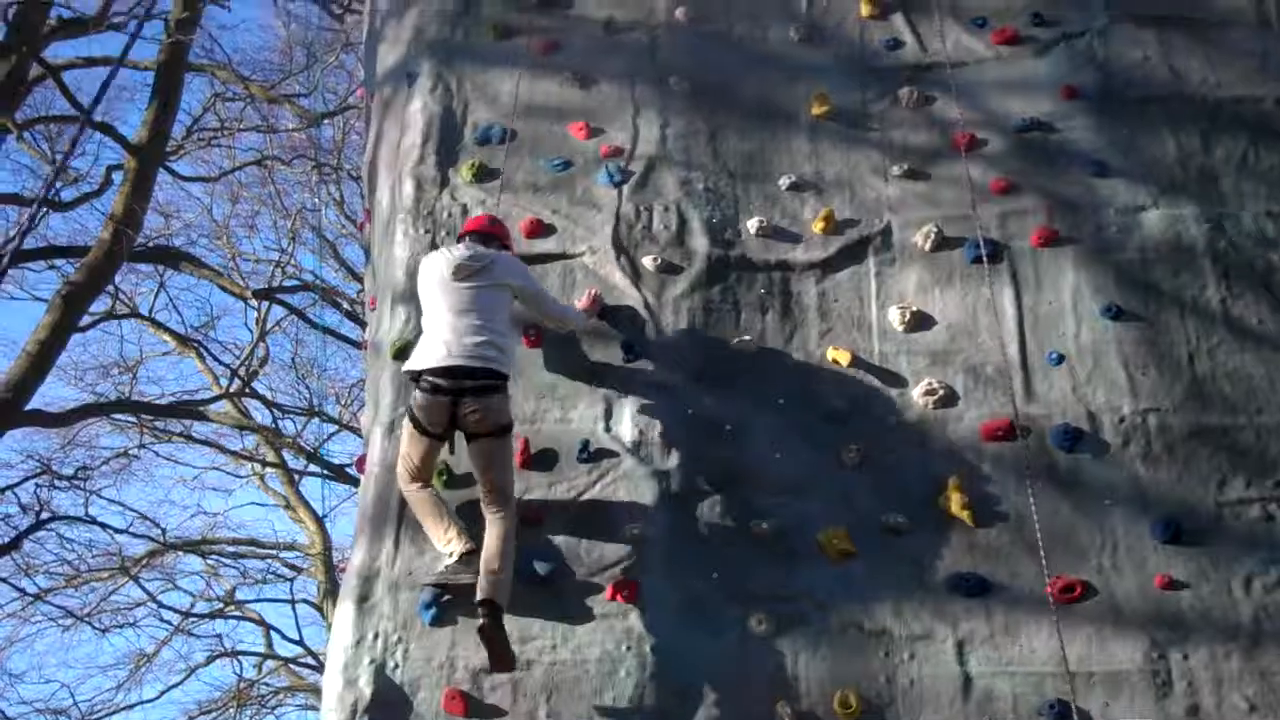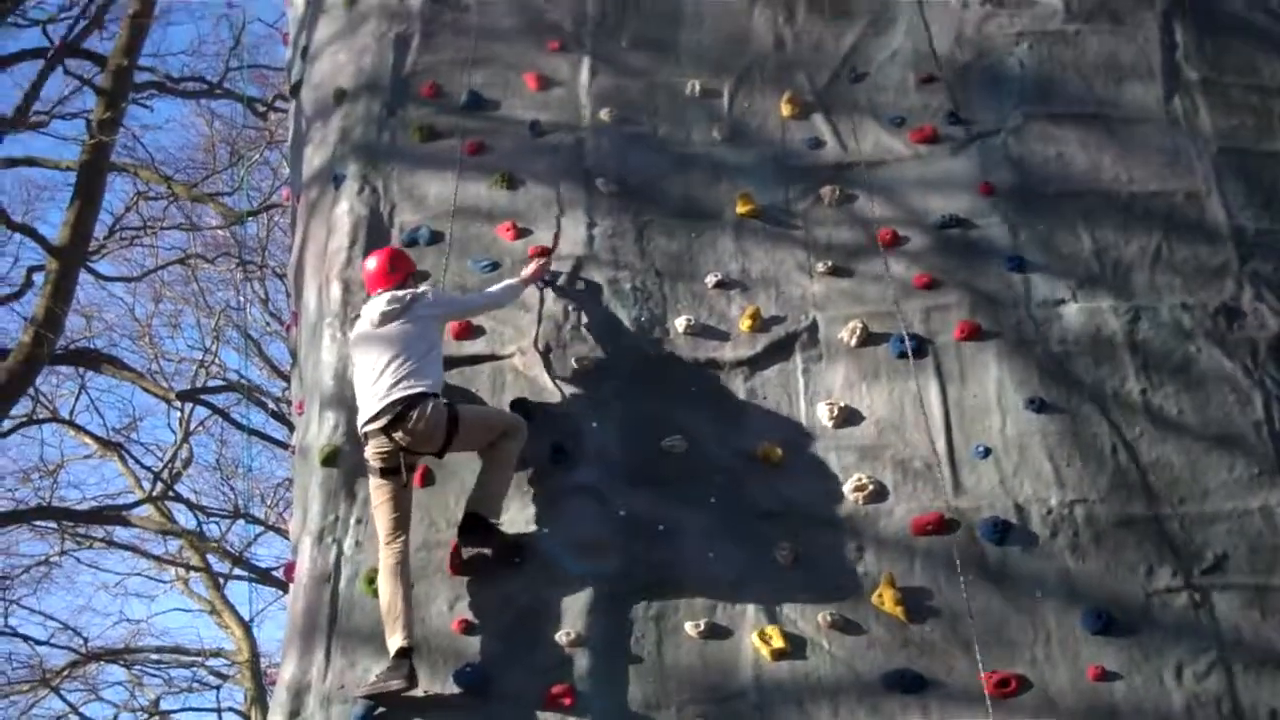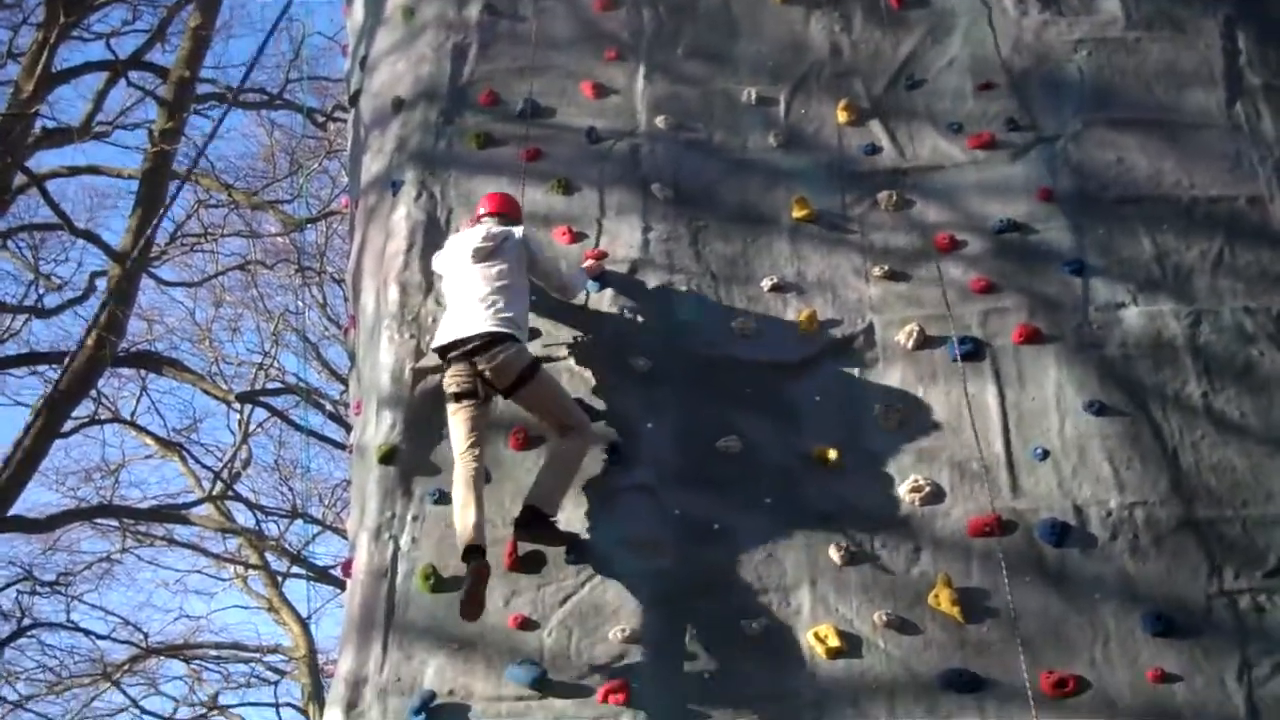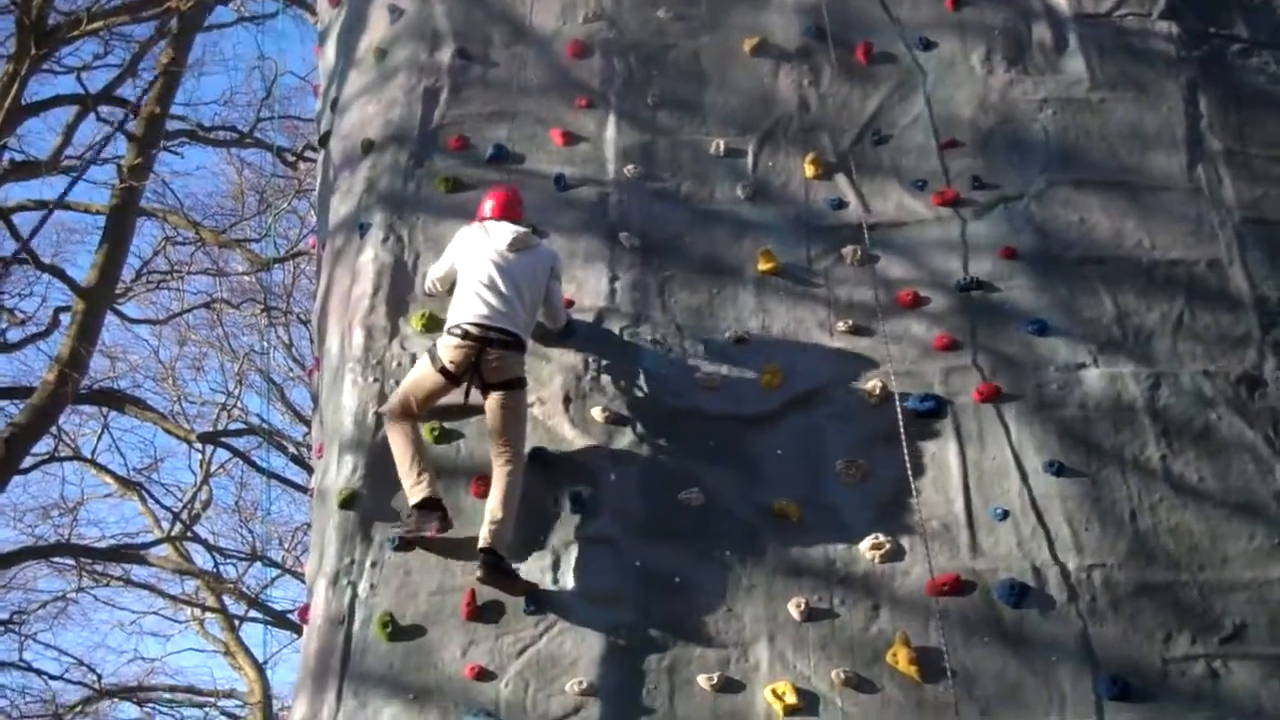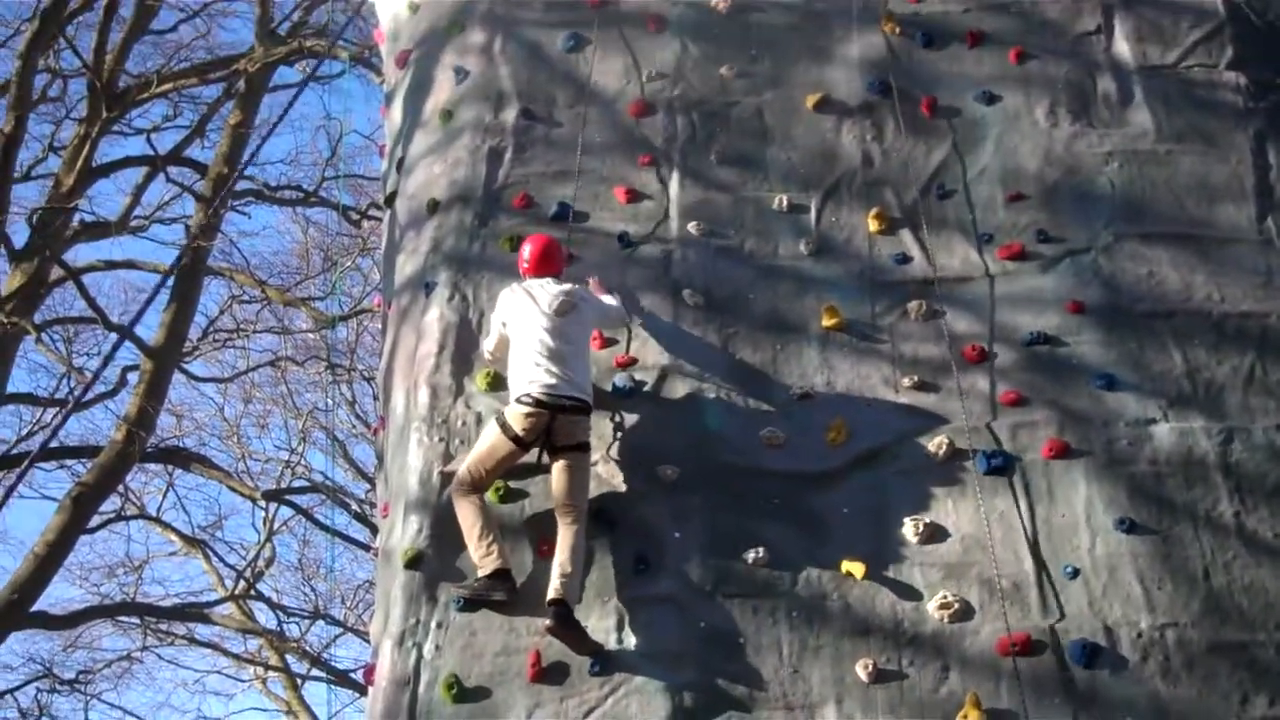
dt=1s
person 1, frame 1
left shoulder: (430, 264)
right shoulder: (508, 267)
right elbow: (557, 319)
right wrist: (582, 315)
left hip: (431, 387)
right hip: (485, 391)
left knee: (412, 478)
right knee: (498, 508)
left ankle: (461, 554)
right ankle: (491, 607)
person 1, frame 2
left shoulder: (359, 329)
right shoulder: (427, 301)
right elbow: (490, 299)
right wrist: (526, 279)
left hip: (375, 437)
right hip: (419, 415)
left knee: (392, 547)
right knee: (511, 427)
left ankle: (400, 657)
right ankle: (477, 521)
person 1, frame 3
left shoulder: (454, 245)
right shoulder: (518, 239)
right elbow: (567, 288)
right wrist: (586, 273)
left hip: (456, 361)
right hip: (502, 350)
left knee: (468, 459)
right knee: (576, 430)
left ankle: (473, 551)
right ankle: (534, 518)
person 1, frame 4
left shoulder: (470, 234)
right shoulder: (546, 255)
left elbow: (433, 283)
right elbow: (557, 321)
right wrist: (564, 318)
left hip: (460, 339)
right hip: (506, 351)
left knee: (398, 413)
right knee: (507, 459)
left ankle: (427, 505)
right ankle: (493, 553)
person 1, frame 5
left shoulder: (511, 297)
right shoulder: (585, 299)
left elbow: (492, 354)
right elbow: (620, 316)
left hip: (528, 407)
right hip: (575, 414)
left knee: (465, 486)
right knee: (571, 518)
left ankle: (494, 573)
right ankle: (561, 605)
